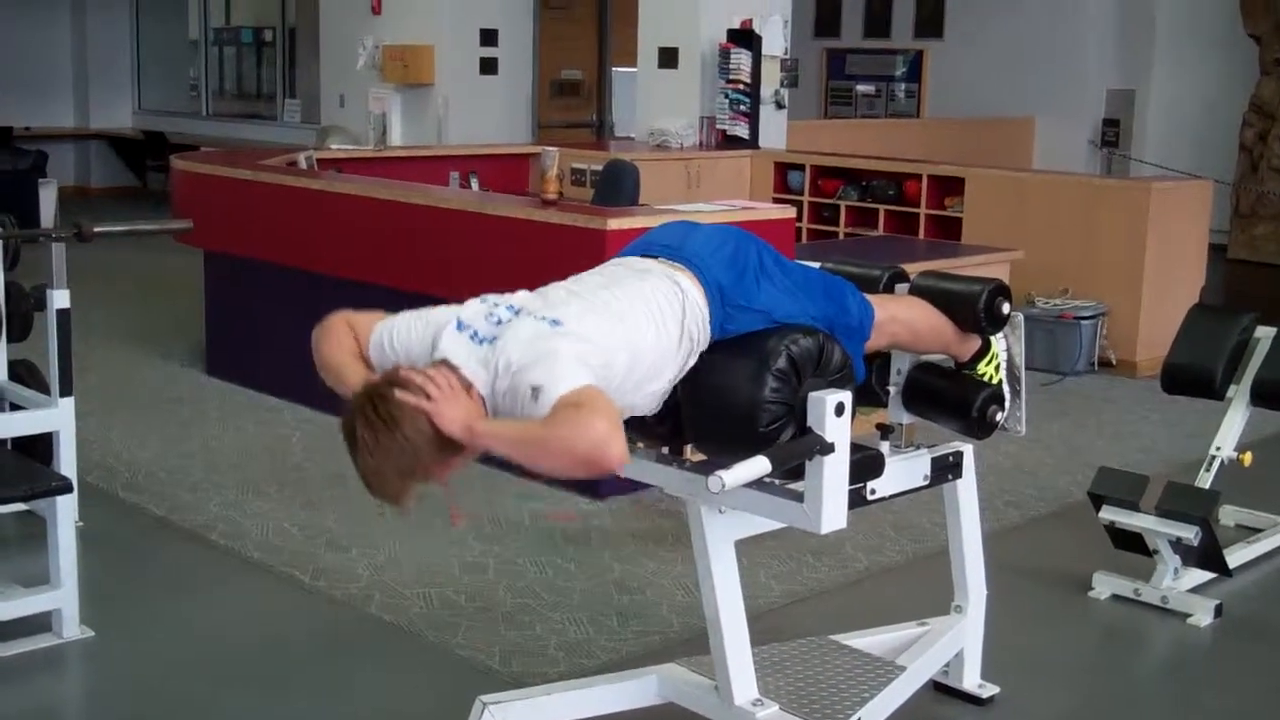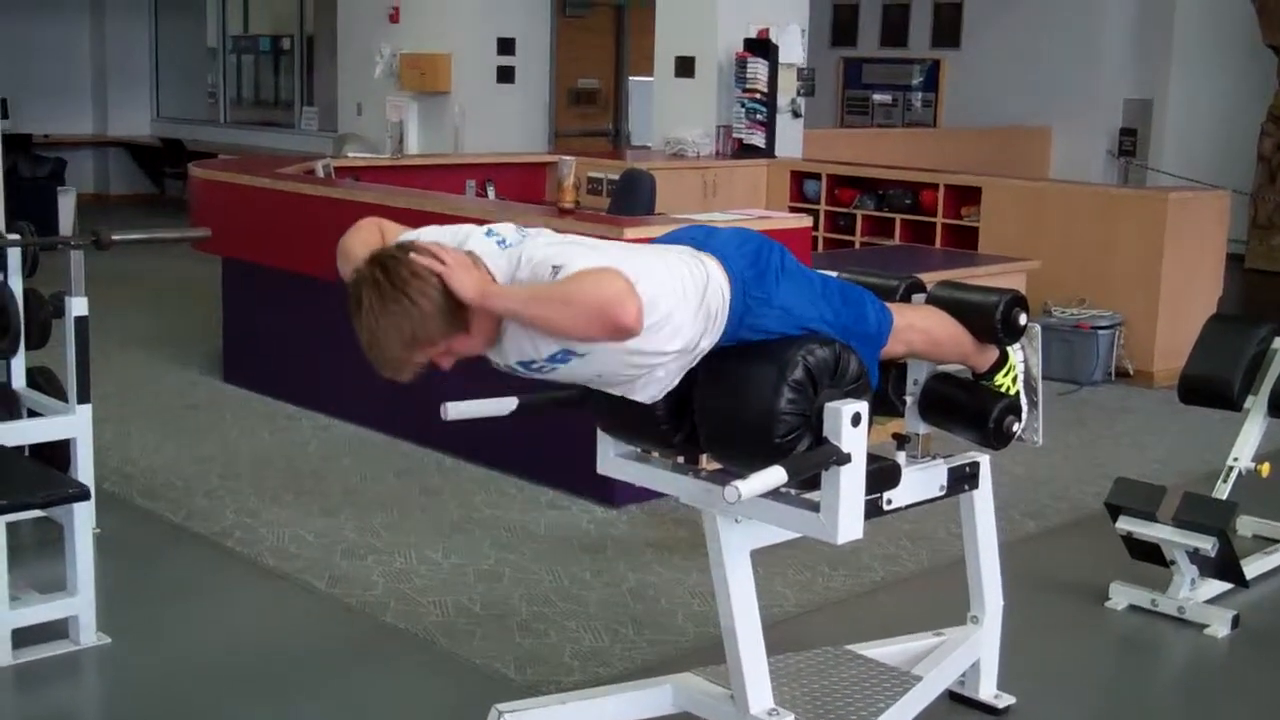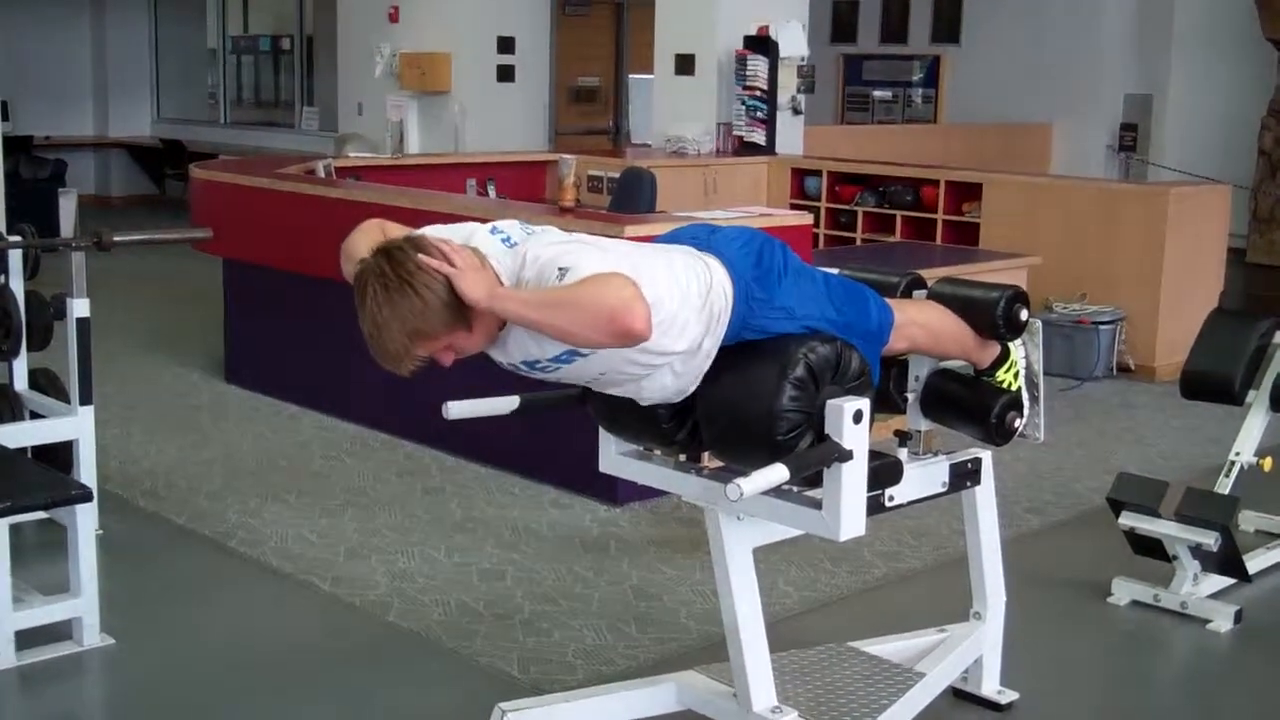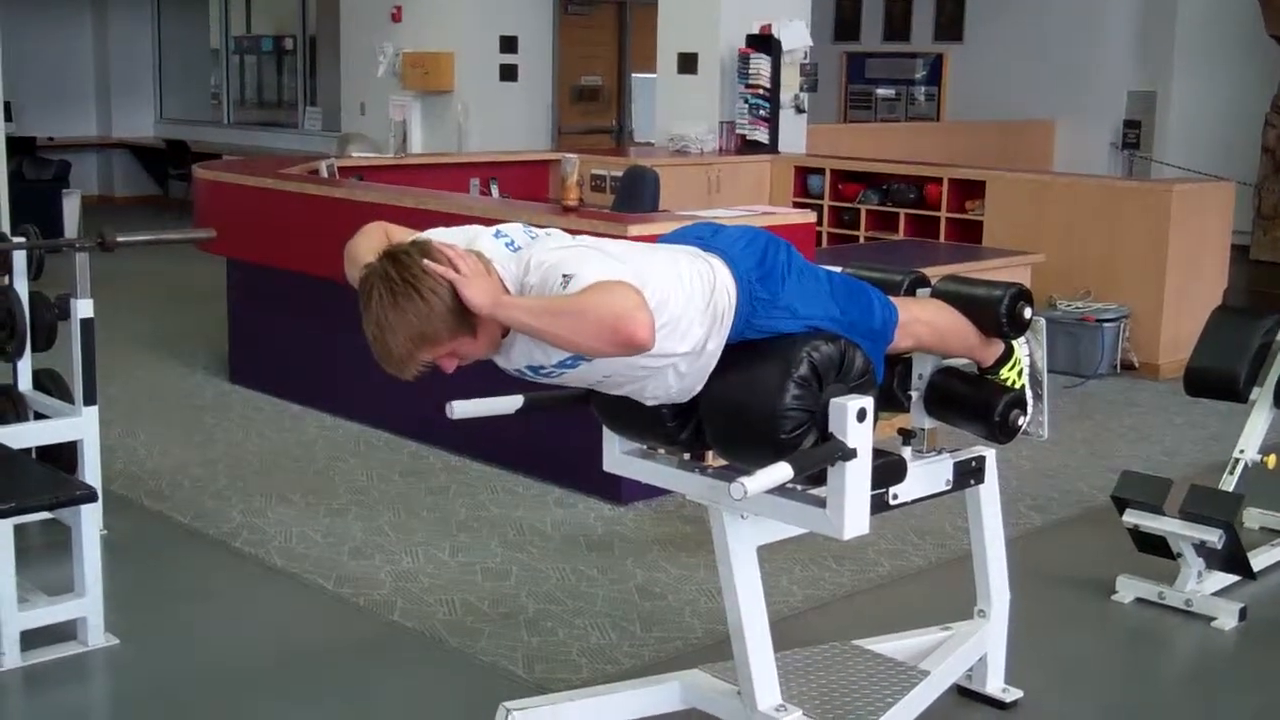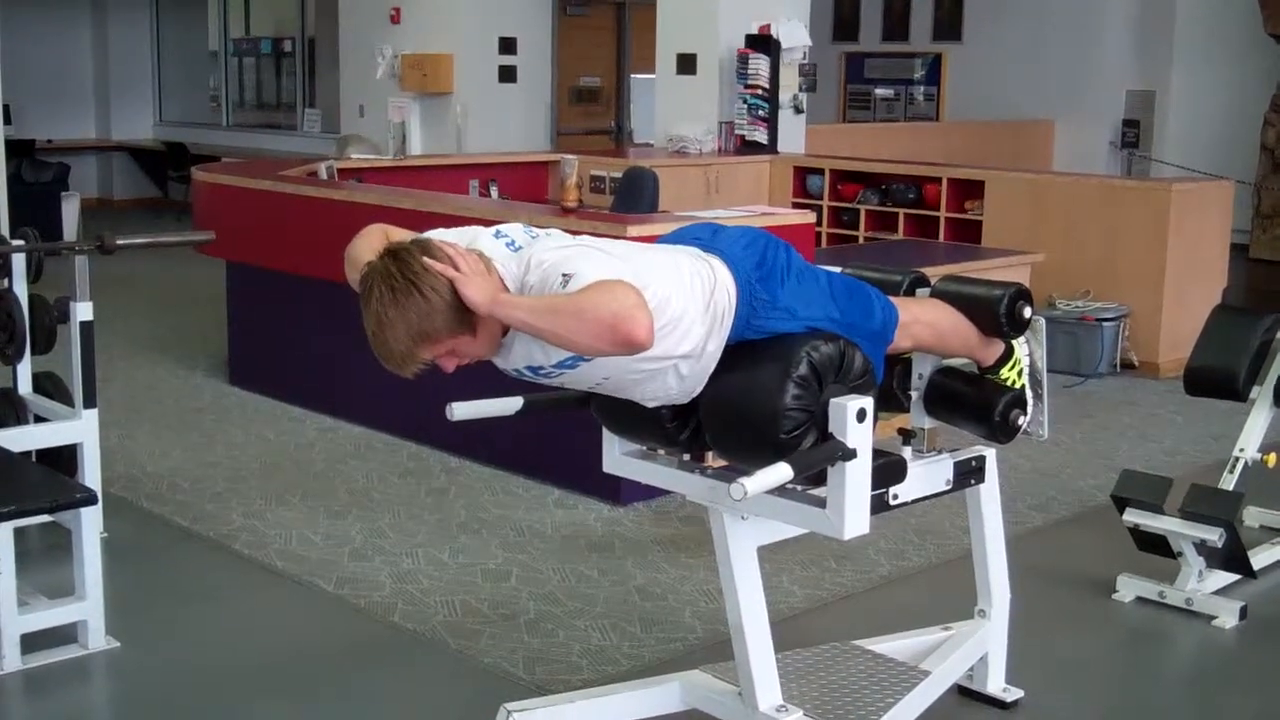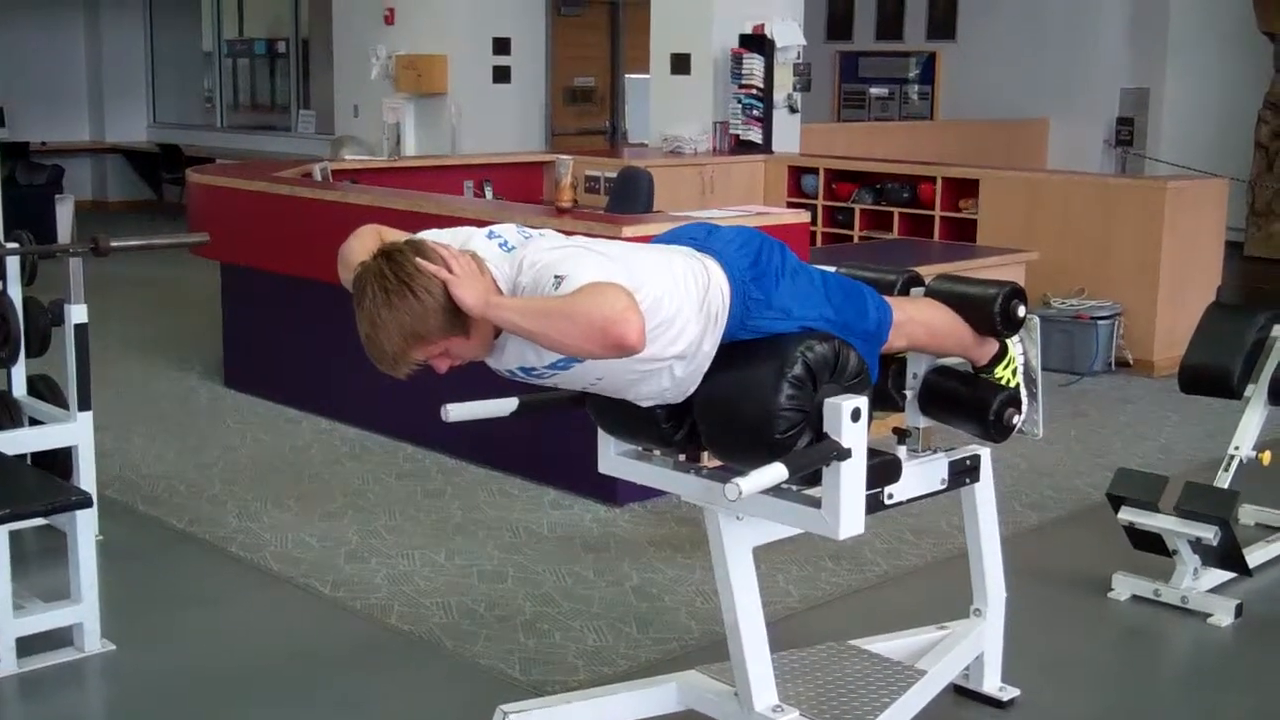
dt=0.4s
person 1, frame 1
left shoulder: (532, 371)
right shoulder: (435, 339)
left elbow: (605, 449)
right elbow: (334, 330)
left wrist: (478, 423)
right wrist: (369, 397)
left hip: (715, 288)
right hip: (651, 261)
left knee: (861, 326)
left ankle: (973, 349)
person 1, frame 2
left shoulder: (543, 270)
right shoulder: (448, 254)
left elbow: (619, 311)
right elbow: (362, 237)
left wrist: (490, 298)
right wrist: (379, 296)
left hip: (737, 286)
right hip: (680, 261)
left knee: (884, 335)
left ankle: (993, 360)
person 1, frame 3
left shoulder: (547, 268)
right shoulder: (451, 253)
left elbow: (628, 318)
right elbow: (365, 237)
left wrist: (495, 298)
right wrist: (382, 290)
left hip: (740, 285)
right hip: (682, 260)
left knee: (887, 331)
left ankle: (995, 357)
person 1, frame 4
left shoulder: (552, 273)
right shoulder: (454, 256)
left elbow: (631, 326)
right elbow: (369, 238)
left wrist: (498, 305)
right wrist: (384, 293)
left hip: (745, 284)
right hip: (685, 259)
left knee: (892, 327)
left ankle: (998, 354)
person 1, frame 5
left shoulder: (553, 272)
right shoulder: (456, 256)
left elbow: (629, 326)
right elbow: (368, 240)
left wrist: (498, 303)
right wrist: (383, 291)
left hip: (746, 285)
right hip: (686, 261)
left knee: (892, 328)
left ankle: (999, 354)
person 1, frame 6
left shoulder: (546, 273)
right shoulder: (448, 254)
left elbow: (620, 328)
right elbow: (362, 240)
left wrist: (489, 303)
right wrist: (379, 293)
left hip: (740, 284)
right hip: (679, 258)
left knee: (885, 326)
left ankle: (993, 353)
